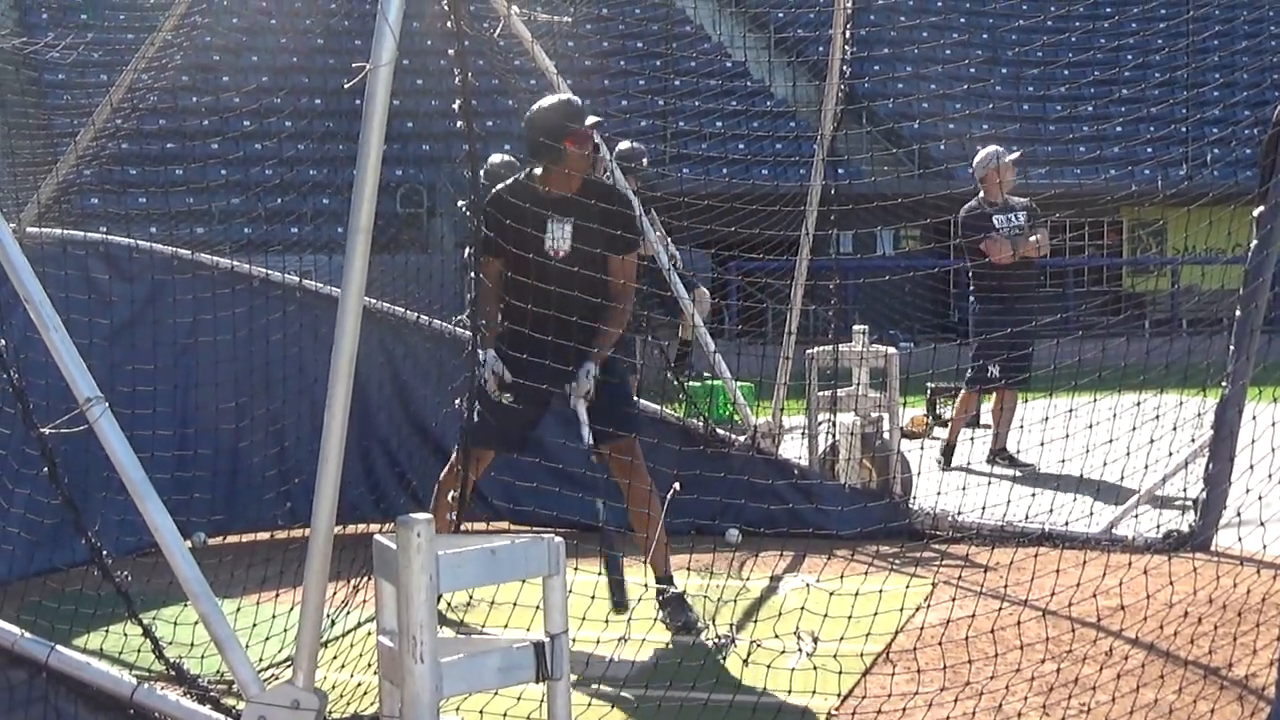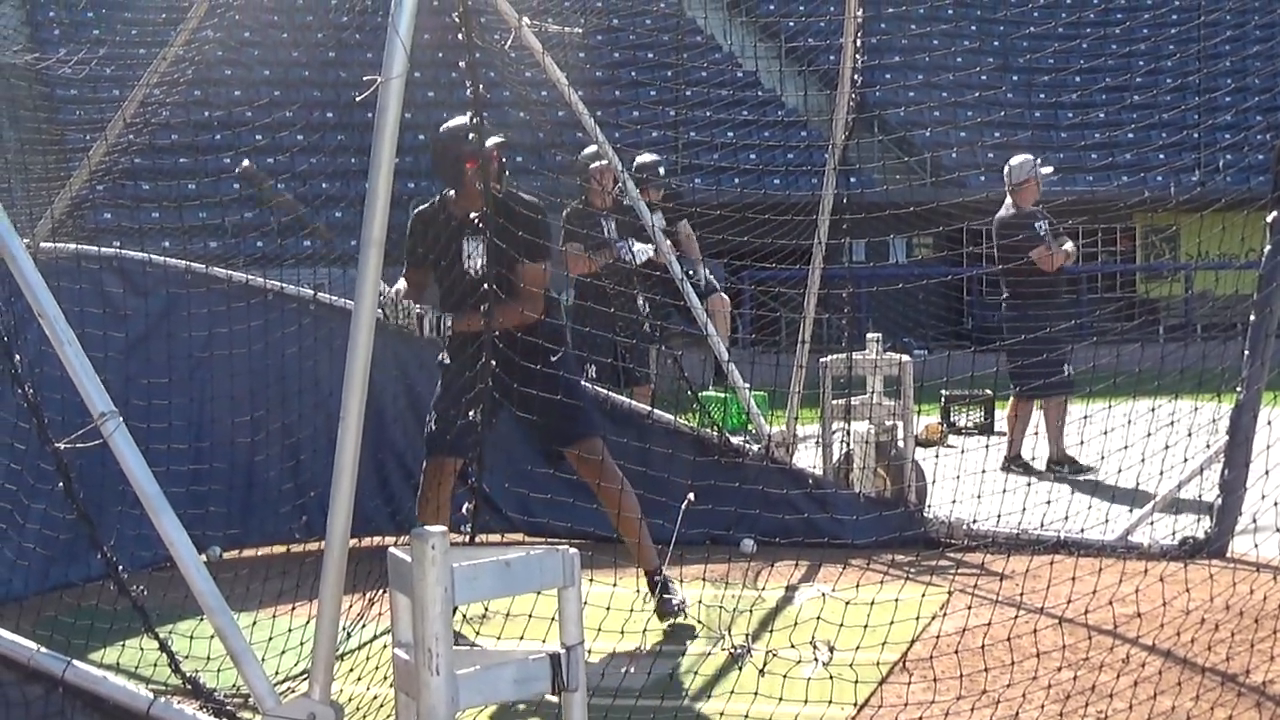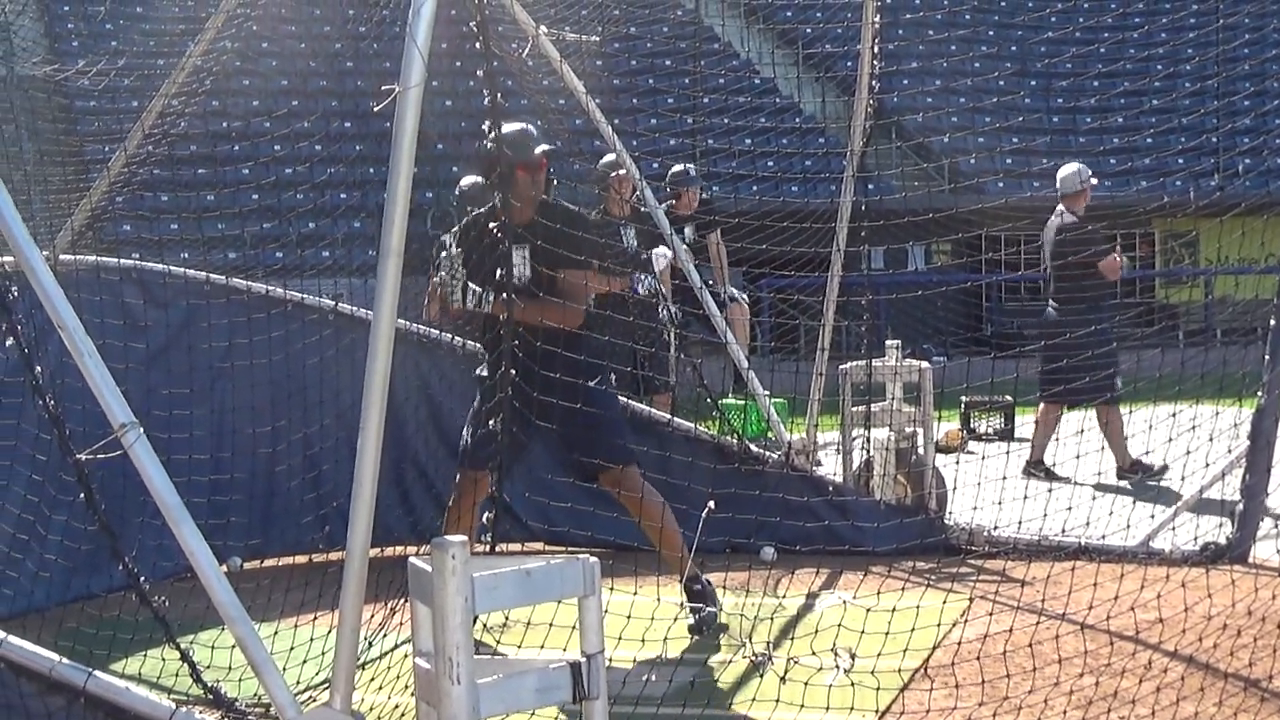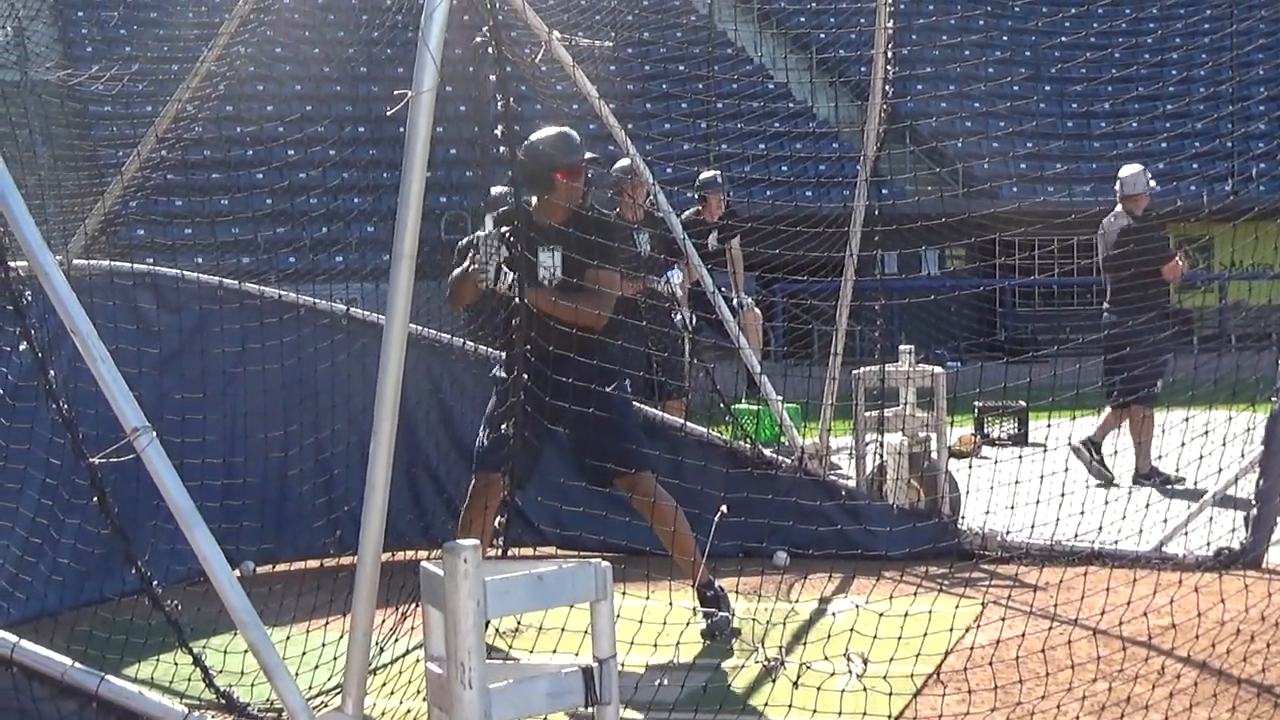
dt=0.4s
person 1, frame 1
left shoulder: (612, 205)
right shoulder: (507, 201)
left elbow: (622, 293)
right elbow: (487, 282)
left wrist: (595, 358)
right wrist: (488, 352)
left hip: (586, 345)
right hip: (515, 346)
left knee: (626, 458)
right knee: (468, 458)
left ankle: (666, 586)
person 1, frame 2
left shoulder: (524, 213)
right shoulder: (427, 222)
left elbow: (530, 303)
right elbow: (415, 286)
left wrist: (446, 321)
right wrist: (398, 298)
left hip: (535, 350)
right hip: (469, 356)
left knee: (592, 457)
right knee: (438, 467)
left ankle: (655, 571)
person 1, frame 3
left shoulder: (569, 224)
right shoulder: (475, 230)
left elbow: (571, 311)
right elbow: (445, 309)
left wrist: (492, 303)
right wrist: (448, 286)
left hip: (571, 369)
right hip: (508, 370)
left knee: (624, 479)
right knee: (471, 480)
left ankle: (696, 585)
person 1, frame 4
left shoulder: (599, 229)
right shoulder: (505, 227)
left elbow: (596, 312)
right elbow: (459, 298)
left wrist: (518, 284)
right wrist: (476, 264)
left hip: (588, 374)
right hip: (524, 374)
left knee: (639, 482)
right knee: (486, 484)
left ankle: (708, 590)
person 2, frame 1
left shoulder: (1024, 207)
right shoulder: (973, 213)
left elbow: (1042, 243)
right elbow: (998, 254)
left wrist: (1010, 245)
right wrist: (1024, 245)
left hip: (1020, 304)
right hip: (990, 305)
left knee: (1011, 381)
right knee: (981, 379)
left ankle: (998, 448)
right ankle: (949, 443)
person 2, frame 2
left shoulder: (1038, 216)
right shoulder: (1012, 220)
left elbow: (1070, 252)
right elbow: (1048, 260)
left wrist: (1056, 252)
right wrist: (1059, 253)
left hip: (1043, 312)
right hip: (1030, 313)
left knee: (1028, 388)
right knee: (1056, 386)
left ankle: (1013, 456)
right ankle: (1058, 458)
person 2, frame 3
left shoulder: (1056, 223)
right shoulder: (1080, 228)
left elbow: (1107, 263)
right elbow: (1112, 270)
left wrist: (1112, 260)
right wrist: (1116, 261)
left hip: (1062, 317)
right hip: (1087, 321)
left knee: (1056, 394)
right knee: (1106, 394)
left ankle: (1036, 461)
right ankle: (1126, 464)
person 2, frame 4
left shoulder: (1108, 226)
right shoulder: (1144, 231)
right elbow: (1173, 273)
left wrist: (1173, 264)
right wrist: (1176, 264)
left hip: (1119, 319)
right hip: (1142, 322)
left knee: (1129, 395)
right knee: (1143, 397)
left ankle: (1093, 442)
right ankle: (1144, 469)
person 3, frame 1
left shoulder: (618, 202)
right shoulder: (567, 205)
right elbow: (566, 255)
left hip: (618, 299)
right hip: (582, 302)
left knee: (628, 374)
right knee: (587, 375)
person 3, frame 2
left shoulder: (627, 210)
right shoulder: (574, 215)
left elbow: (639, 254)
right elbow: (575, 265)
right wrist: (614, 251)
left hip: (630, 308)
right hip: (592, 311)
left knee: (642, 385)
person 3, frame 3
left shoulder: (647, 219)
right shoulder: (594, 225)
left elbow: (662, 264)
left wrist: (666, 301)
right wrist: (630, 280)
left hip: (650, 314)
right hip: (613, 317)
left knee: (662, 391)
right knee: (618, 396)
person 3, frame 4
left shoulder: (661, 224)
left elbow: (679, 267)
left wrist: (681, 307)
right wrist: (647, 283)
left hip: (665, 320)
right hip: (628, 323)
left knee: (676, 397)
person 4, frame 1
left shoulder: (636, 190)
left wrist: (667, 243)
left hip: (654, 263)
left knee: (701, 297)
right knee: (636, 327)
left ankle: (681, 361)
person 4, frame 2
left shoulder: (669, 199)
left elbow: (685, 234)
left wrist: (700, 267)
right hip: (648, 278)
left knee: (720, 300)
left ankle: (722, 371)
person 4, frame 3
left shoulder: (706, 208)
right shoulder: (664, 217)
left elbow: (716, 247)
left wrist: (725, 286)
right hip: (672, 285)
left knee: (739, 308)
left ankle: (742, 377)
person 4, frame 4
left shoulder: (728, 219)
right shoulder: (688, 223)
left elbow: (734, 255)
left wrist: (739, 293)
left hip: (717, 290)
left knee: (752, 315)
